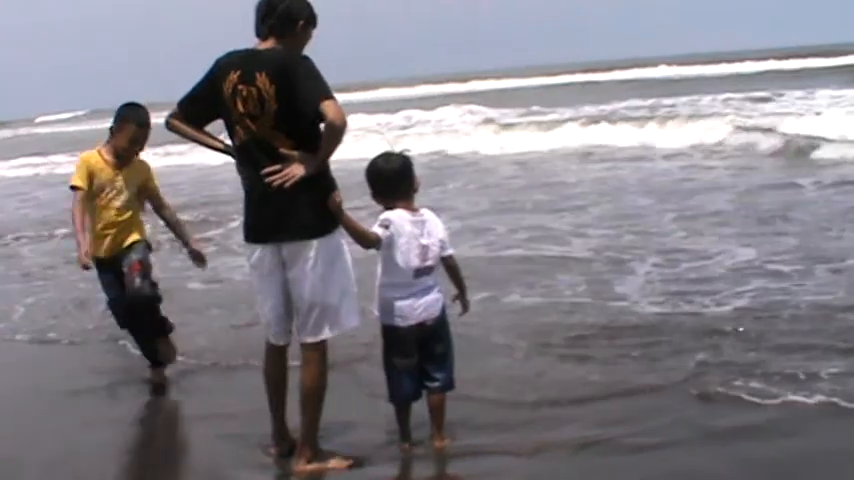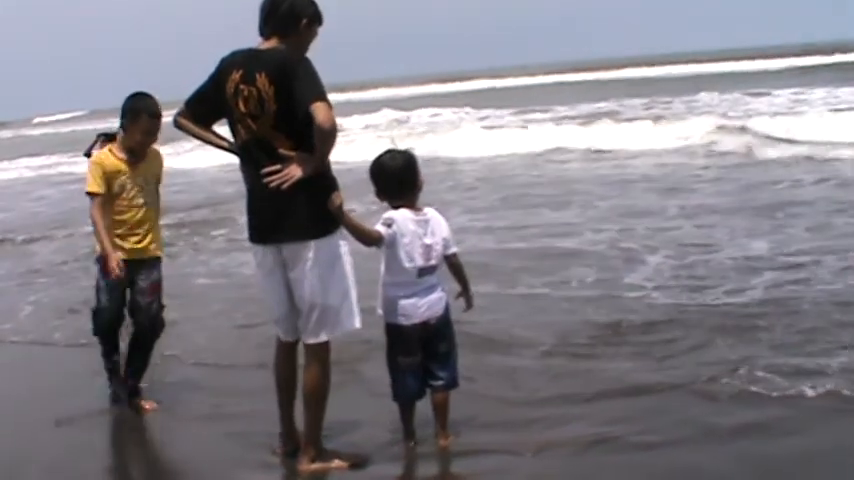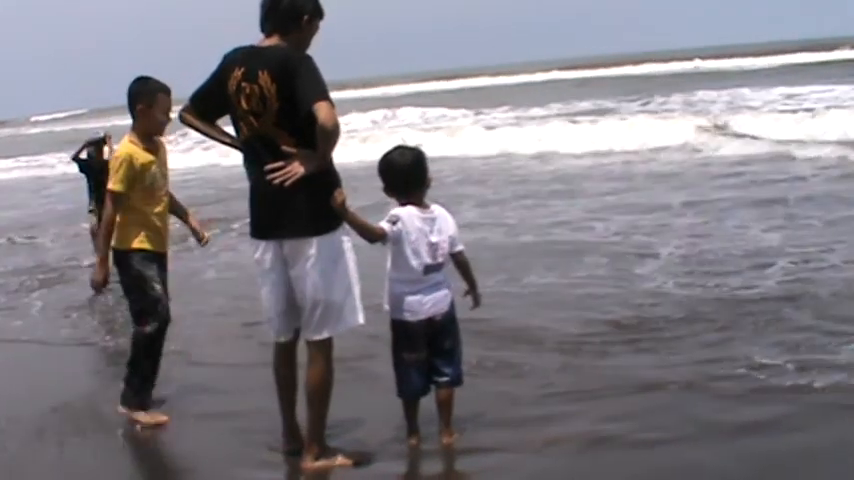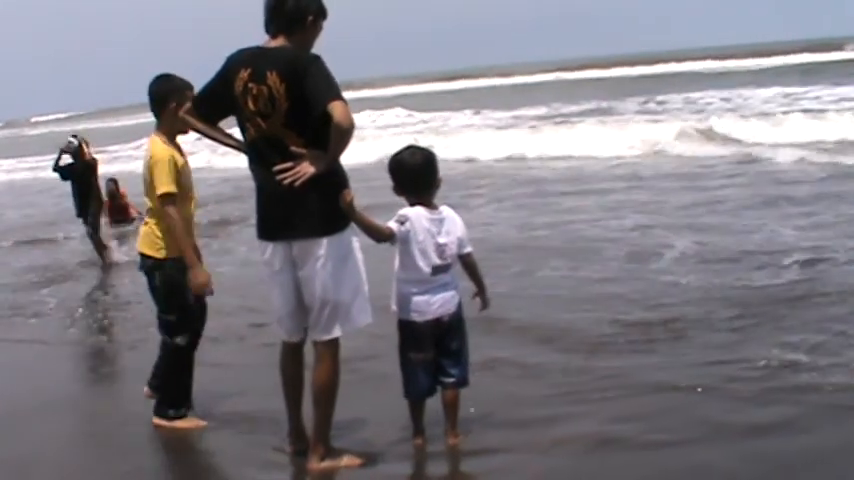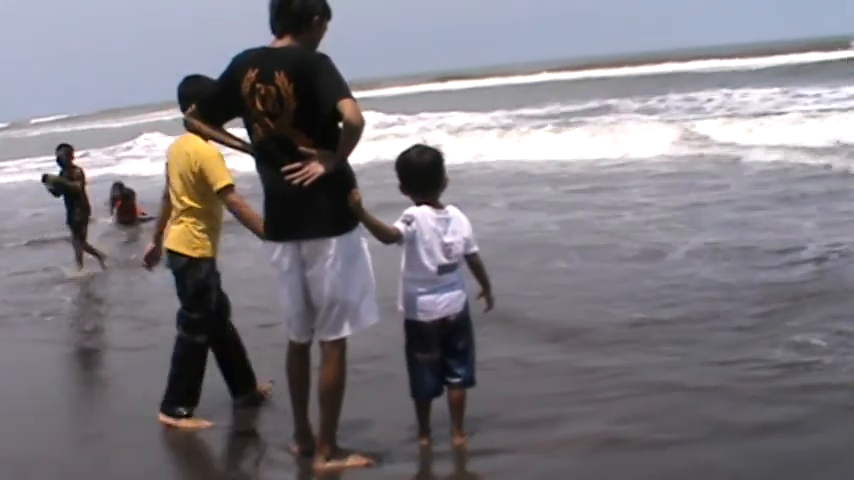
dt=0.3s
person 1, frame 1
left shoulder: (226, 68)
right shoulder: (294, 66)
left elbow: (177, 120)
right elbow: (335, 120)
left wrist: (234, 150)
right wrist: (316, 163)
left hip: (260, 220)
right hip: (308, 217)
left knee: (276, 337)
right knee: (315, 341)
left ankle: (279, 437)
right ankle: (308, 453)
person 1, frame 2
left shoulder: (231, 67)
right shoulder: (293, 66)
left elbow: (185, 118)
right elbow: (325, 123)
left wrist: (239, 149)
right wrist: (315, 164)
left hip: (263, 220)
right hip: (309, 217)
left knee: (287, 335)
right knee: (317, 340)
left ankle: (287, 436)
right ankle: (312, 452)
person 1, frame 3
left shoulder: (234, 64)
right shoulder: (295, 63)
left elbow: (189, 114)
right elbow: (328, 122)
left wrist: (243, 145)
right wrist: (317, 162)
left hip: (266, 217)
right hip: (310, 215)
left knee: (285, 335)
right knee: (319, 338)
left ankle: (290, 434)
right ankle: (315, 450)
person 1, frame 4
left shoulder: (238, 65)
right shoulder: (304, 64)
left elbow: (191, 115)
right elbow: (342, 120)
left wrist: (246, 147)
right wrist: (327, 161)
left hip: (273, 218)
right hip: (318, 215)
left knee: (292, 335)
right knee: (327, 337)
left ankle: (296, 436)
right ankle: (320, 451)
person 1, frame 5
left shoulder: (243, 66)
right shoulder: (312, 64)
left elbow: (195, 119)
right elbow: (353, 119)
left wrist: (253, 148)
right wrist: (334, 161)
left hip: (281, 218)
right hip: (327, 215)
left knee: (298, 336)
right knee: (333, 339)
left ankle: (301, 436)
right ankle: (327, 451)
person 2, frame 1
left shoulder: (141, 169)
right shoulder: (88, 162)
left elbow: (162, 208)
right elbow: (79, 206)
left wrist: (189, 244)
right wrist: (82, 243)
left hip: (132, 242)
right hip: (102, 251)
left knee: (141, 293)
right knee: (125, 313)
left ankle: (162, 334)
right ankle: (156, 361)
person 2, frame 2
left shoulder: (155, 158)
right shoulder: (101, 161)
right elbow: (97, 211)
right wrist: (111, 252)
left hip: (148, 253)
right hip: (113, 255)
left knee: (150, 322)
right knee: (106, 319)
left ankle: (132, 387)
right ankle: (113, 371)
person 2, frame 3
left shoulder: (158, 147)
right shoulder: (126, 154)
right elbow: (111, 210)
left wrist: (190, 220)
right wrist: (101, 264)
left hip: (156, 247)
right hip: (133, 249)
left knee: (153, 319)
right knee: (152, 319)
left ankle: (139, 390)
right ankle: (134, 401)
person 2, frame 4
left shoulder: (170, 148)
right shoulder: (163, 154)
right elbow: (171, 213)
left wrist: (193, 246)
right wrist: (194, 266)
left hip: (175, 252)
right hip: (164, 254)
left knee: (193, 316)
right knee: (180, 329)
left ankle: (160, 382)
right ankle: (169, 410)
person 2, frame 5
left shoulder: (176, 147)
right shoulder: (208, 152)
left elbow: (167, 198)
right elbow: (234, 202)
left wrist: (157, 242)
left hip: (178, 247)
right hip: (195, 252)
left knee: (218, 317)
right knee: (196, 330)
left ankle: (244, 387)
right ankle: (176, 408)
person 3, frame 1
left shoulder: (390, 221)
right shoulder: (432, 219)
left elbow: (368, 240)
right elbow: (450, 262)
left wrist: (341, 214)
right wrist: (462, 292)
left hip: (398, 317)
right hip: (431, 311)
left knee: (402, 384)
right knee: (436, 378)
left ankle: (405, 436)
right ankle: (438, 435)
person 3, frame 2
left shoulder: (394, 221)
right shoulder: (436, 218)
left elbow: (371, 238)
right elbow: (453, 260)
left wrist: (342, 215)
right wrist: (466, 289)
left hip: (402, 316)
right hip: (435, 309)
left knee: (407, 381)
right knee: (440, 377)
left ankle: (409, 435)
right ankle: (442, 433)
person 3, frame 3
left shoulder: (400, 218)
right shoulder: (443, 215)
left elbow: (374, 234)
right elbow: (460, 258)
left wrist: (345, 212)
right wrist: (473, 287)
left hip: (407, 312)
right hip: (441, 306)
left knee: (411, 379)
right knee: (445, 374)
left ankle: (413, 432)
right ankle: (446, 430)
person 3, frame 4
left shoulder: (408, 218)
right shoulder: (452, 217)
left elbow: (382, 234)
right elbow: (468, 260)
left wrist: (352, 212)
right wrist: (481, 289)
left hip: (415, 312)
right hip: (448, 307)
left knee: (417, 379)
right knee: (451, 374)
left ankle: (418, 432)
right ankle: (452, 431)
person 3, frame 5
left shoulder: (414, 218)
right shoulder: (458, 216)
left elbow: (389, 235)
right elbow: (474, 260)
left wrist: (361, 212)
right wrist: (487, 289)
left hip: (421, 312)
right hip: (454, 306)
left knee: (424, 379)
right knee: (457, 374)
left ankle: (424, 433)
right ankle: (458, 431)
